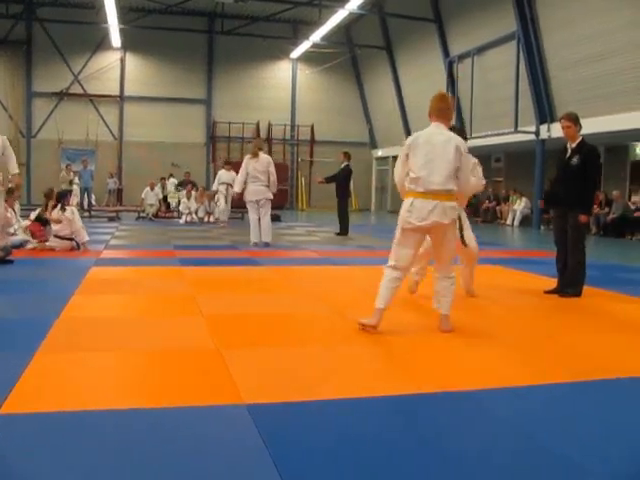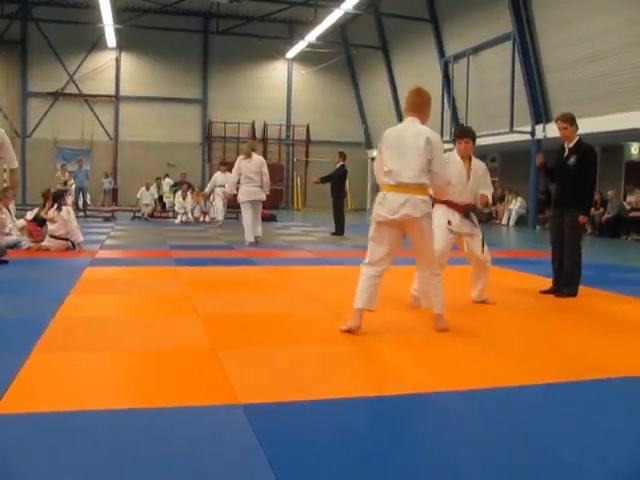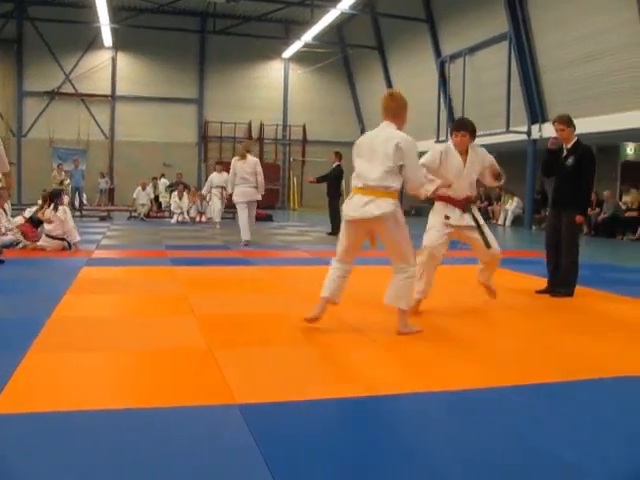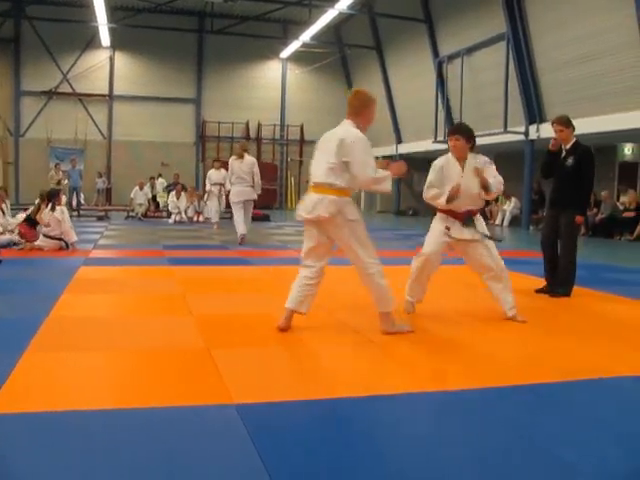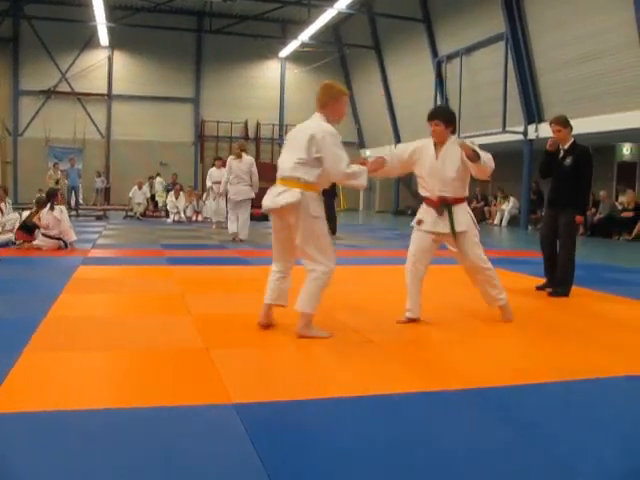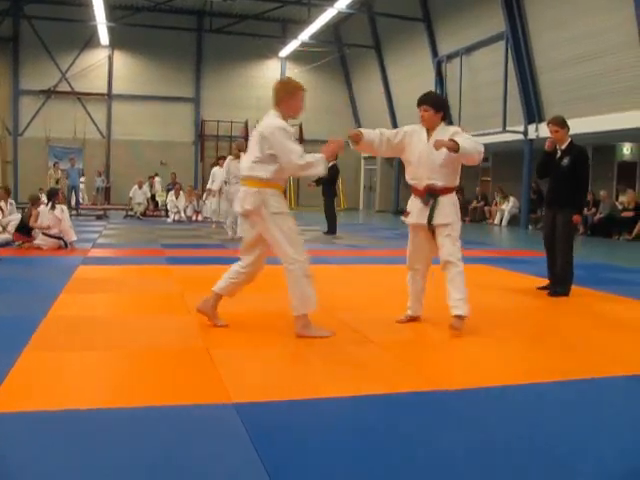
dt=0.2s
person 1, frame 1
left shoulder: (413, 140)
right shoulder: (458, 143)
left elbow: (399, 178)
right elbow: (464, 184)
right wrist: (452, 200)
left hip: (415, 207)
right hip: (444, 209)
left knee: (396, 265)
right knee: (445, 268)
left ankle: (377, 317)
right ankle: (444, 319)
person 1, frame 2
left shoulder: (388, 134)
right shoulder: (431, 137)
left elbow: (379, 174)
right elbow: (440, 179)
right wrist: (435, 191)
left hip: (388, 201)
right hip: (417, 203)
left knee: (374, 263)
right knee: (427, 265)
left ankle: (356, 319)
right ankle: (438, 318)
person 1, frame 3
left shoulder: (363, 140)
right shoulder: (404, 141)
right elbow: (415, 183)
right wrist: (428, 186)
left hip: (357, 203)
right hip: (384, 206)
left knee: (342, 259)
right knee: (404, 264)
left ankle: (320, 308)
right ankle: (403, 321)
person 1, frame 4
left shoulder: (328, 136)
right shoulder: (355, 137)
right elbow: (366, 177)
right wrist: (392, 172)
left hip: (314, 201)
right hip: (336, 205)
left knee: (312, 265)
right knee: (368, 262)
left ankle: (287, 318)
person 1, frame 5
left shoulder: (299, 129)
right shoulder: (326, 132)
right elbow: (340, 172)
right wrist: (367, 168)
left hip: (282, 196)
right hip: (302, 200)
left knee: (282, 260)
right knee: (321, 263)
left ankle: (266, 314)
right ankle: (305, 324)
person 1, frame 6
left shoulder: (266, 125)
right shoulder: (277, 127)
right elbow: (298, 164)
right wrist: (327, 154)
left hip: (254, 195)
right hip: (264, 197)
left knee: (251, 260)
right knee: (296, 259)
left ankle: (209, 303)
person 2, frame 1
left shoulder: (472, 162)
left elbow: (479, 183)
left wrist: (469, 183)
left hip: (456, 212)
left knee: (471, 250)
right knee: (427, 247)
left ankle: (468, 286)
right ankle: (416, 277)
person 2, frame 2
left shoulder: (480, 167)
right shoulder: (445, 160)
left elbow: (485, 188)
left wrist: (485, 198)
left hip: (467, 217)
right hip: (445, 213)
left knee: (482, 258)
right knee: (436, 252)
left ankle: (478, 295)
right ankle: (416, 294)
person 2, frame 3
left shoulder: (480, 154)
right shoulder: (441, 151)
left elbow: (492, 178)
right elbow: (421, 169)
left wrist: (496, 174)
left hip: (468, 211)
right hip: (444, 209)
left knee: (492, 252)
right knee: (431, 249)
left ankle: (484, 278)
right ankle: (418, 295)
person 2, frame 4
left shoulder: (482, 162)
right shoulder: (441, 164)
left elbow: (496, 188)
right elbow: (429, 193)
left wrist: (484, 182)
right wrist: (448, 195)
left hip: (472, 223)
right hip: (446, 221)
left knee: (495, 267)
right knee: (427, 256)
left ankle: (510, 311)
right ankle: (411, 298)
person 2, frame 5
left shoulder: (462, 147)
right shoulder: (417, 149)
left elbow: (486, 168)
right elbow: (394, 159)
left wrist: (473, 155)
right wrist: (380, 162)
left hip: (456, 213)
right hip: (428, 213)
left knee: (476, 262)
right knee: (414, 264)
left ankle: (500, 302)
right ankle: (412, 312)
person 2, frame 6
left shoulder: (454, 134)
right shoulder: (409, 134)
left elbow: (476, 152)
right elbow: (382, 139)
left wrist: (453, 145)
right wrist: (360, 135)
left hip: (444, 204)
right hip: (418, 203)
left knee: (450, 258)
right knee: (415, 261)
left ankle: (459, 312)
right ankle: (414, 310)
person 3, frame 1
left shoulder: (589, 151)
right shoulder: (564, 152)
left elbow: (592, 183)
left wrist: (586, 211)
right wrist: (547, 199)
left hip: (577, 208)
right hip: (560, 207)
left knee: (575, 248)
right knee: (561, 247)
left ankle: (574, 287)
right ankle: (562, 284)
person 3, frame 2
left shoulder: (586, 151)
right shoulder: (561, 151)
left elbow: (590, 183)
left wrist: (585, 211)
right wrist: (543, 165)
left hip: (575, 207)
right hip: (559, 205)
left knee: (571, 247)
right knee: (557, 246)
left ankle: (569, 287)
right ankle: (558, 284)
person 3, frame 3
left shoulder: (584, 151)
right shoulder: (558, 151)
left elbow: (588, 183)
right elbow: (547, 173)
left wrist: (582, 211)
right wrist: (552, 151)
left hip: (573, 207)
right hip: (556, 205)
left knee: (568, 247)
right knee: (551, 244)
left ankle: (566, 287)
right ankle: (553, 283)
person 3, frame 4
left shoulder: (584, 152)
right shoulder: (557, 152)
left elbow: (587, 184)
right elbow: (545, 174)
left wrist: (582, 211)
right wrist: (551, 152)
left hip: (572, 207)
right hip: (554, 204)
left knee: (567, 247)
right knee: (547, 242)
left ankle: (564, 287)
right ankle: (551, 282)
person 3, frame 5
left shoulder: (581, 152)
right shoulder: (554, 152)
left elbow: (586, 184)
right elbow: (543, 174)
left wrist: (582, 211)
right wrist: (549, 152)
left hip: (570, 207)
right hip: (553, 204)
left knee: (566, 247)
right knee: (546, 241)
left ankle: (562, 286)
right ankle: (552, 279)
person 3, frame 6
left shoulder: (578, 152)
right shoulder: (552, 152)
left elbow: (583, 184)
right elbow: (541, 174)
left wrist: (579, 211)
right wrist: (547, 153)
left hip: (568, 207)
right hip: (551, 204)
left knee: (563, 246)
right knee: (550, 244)
left ankle: (562, 286)
right ankle: (554, 281)
